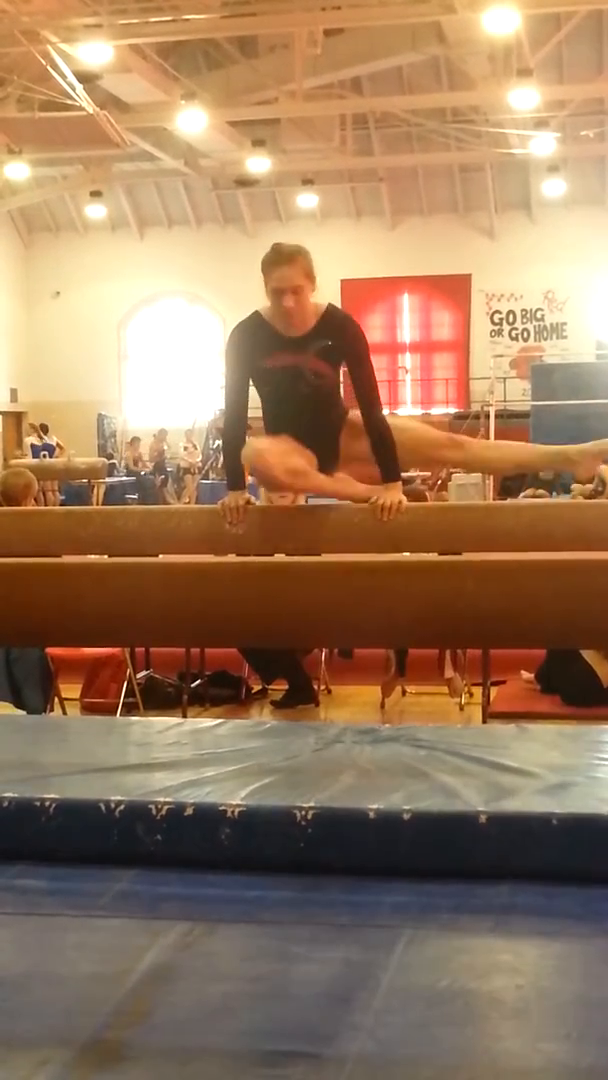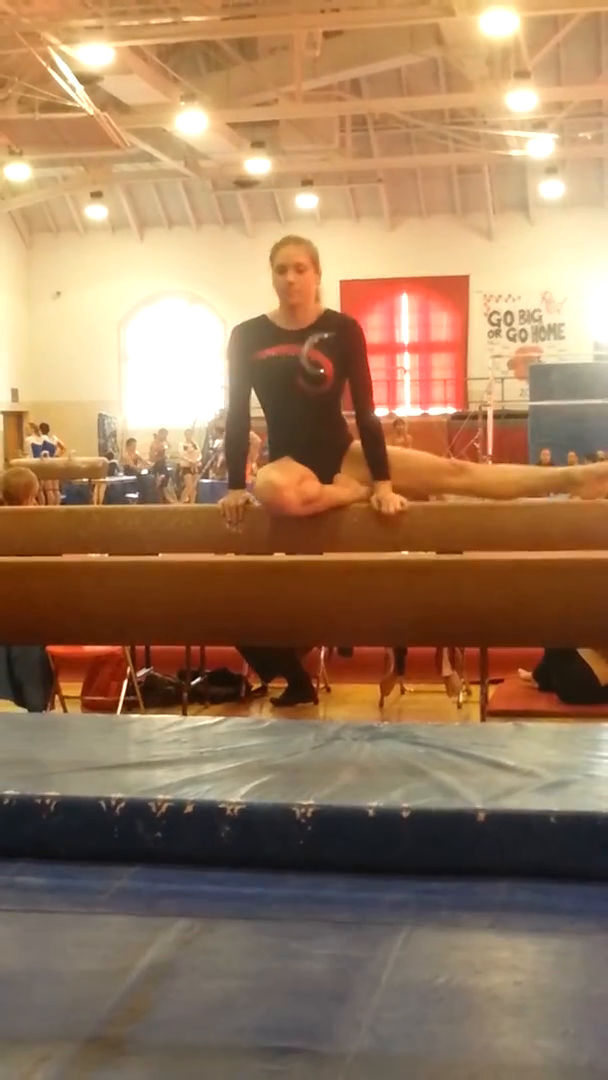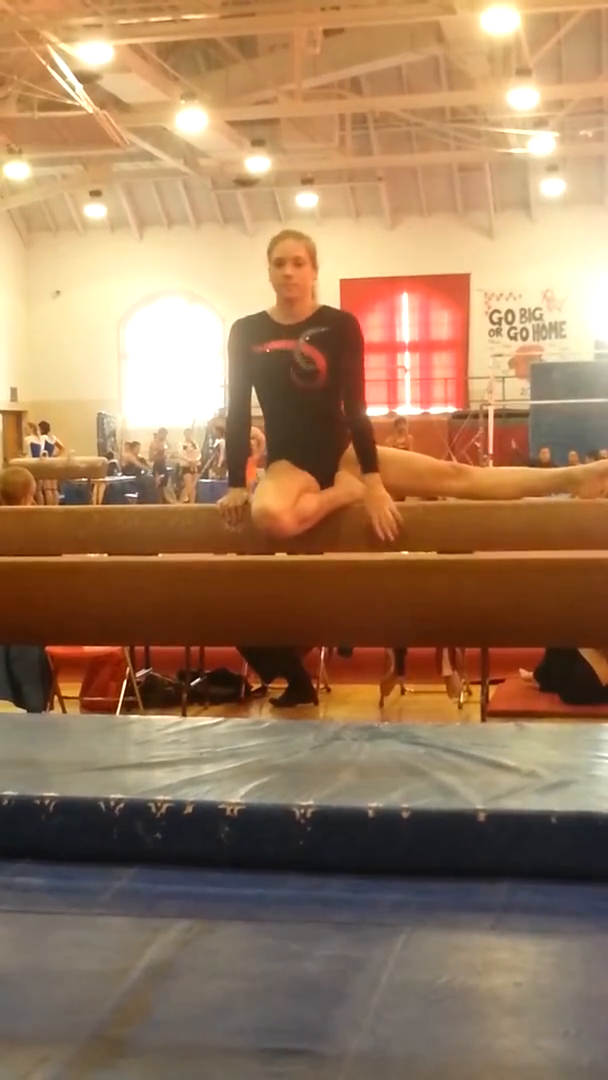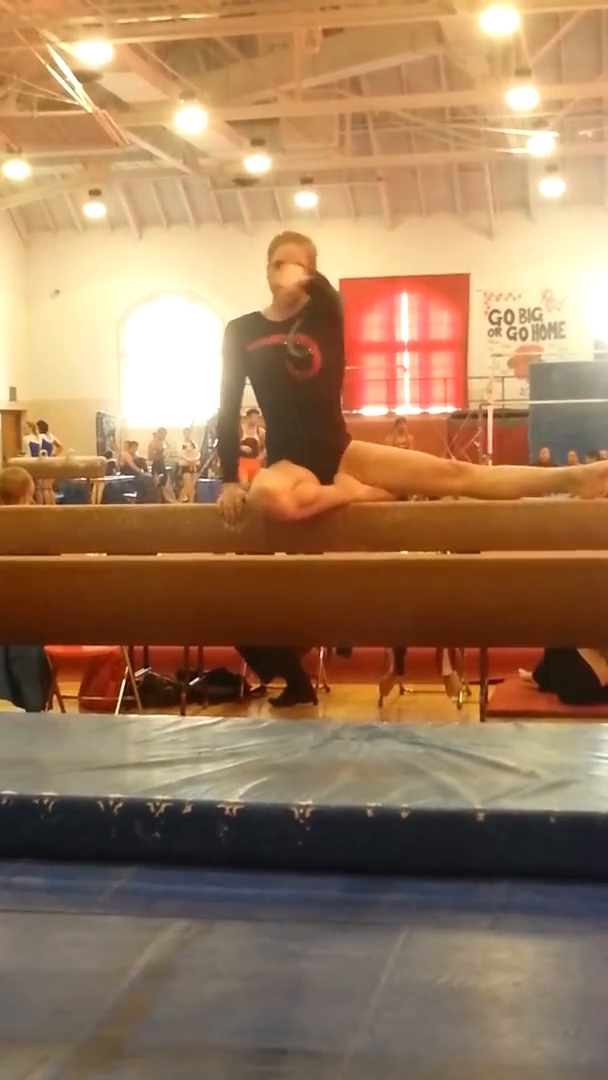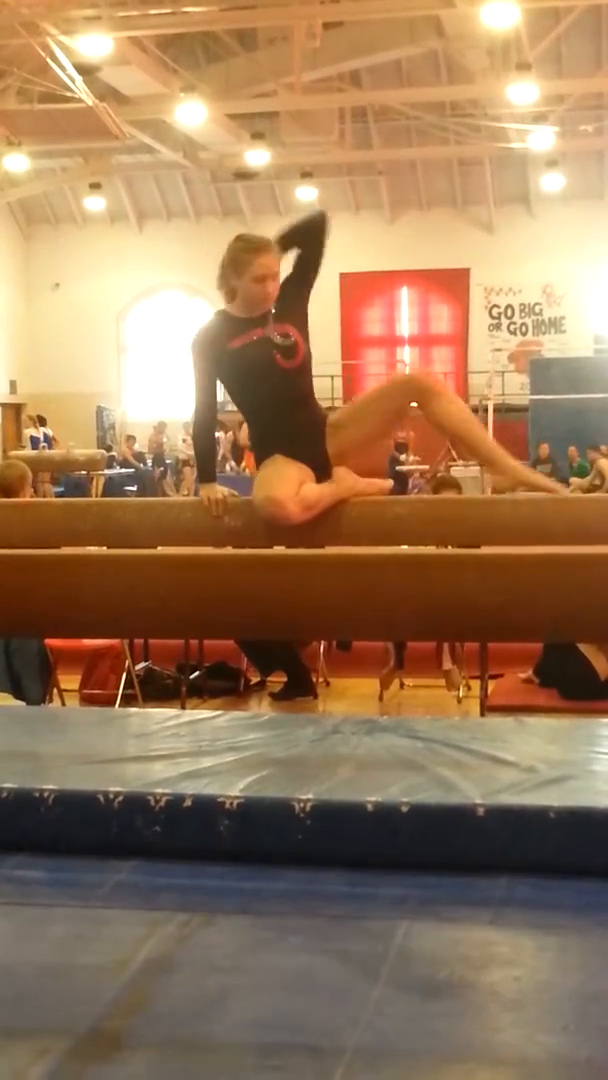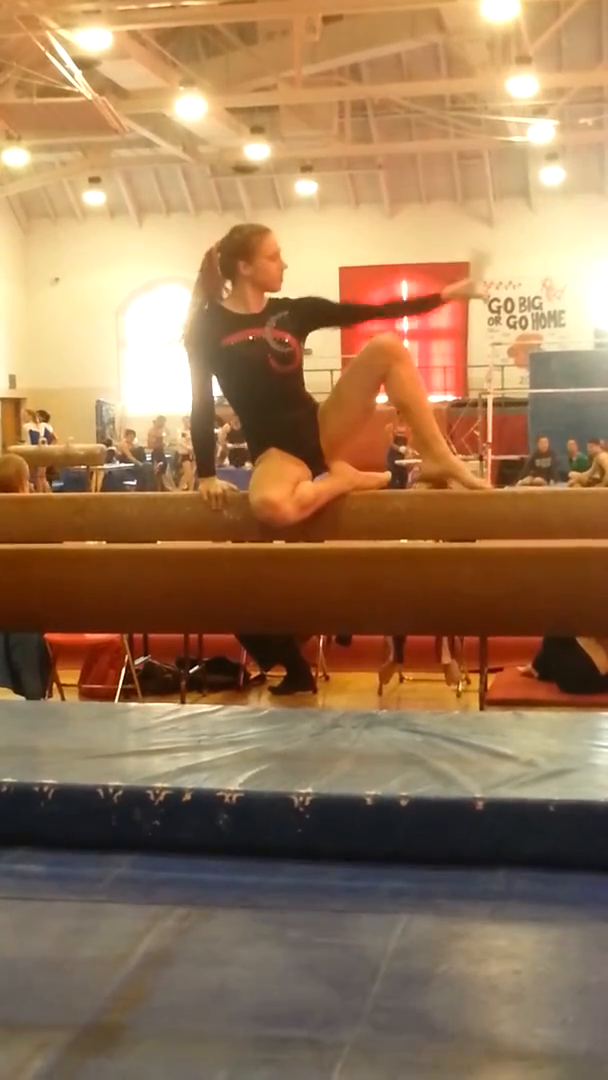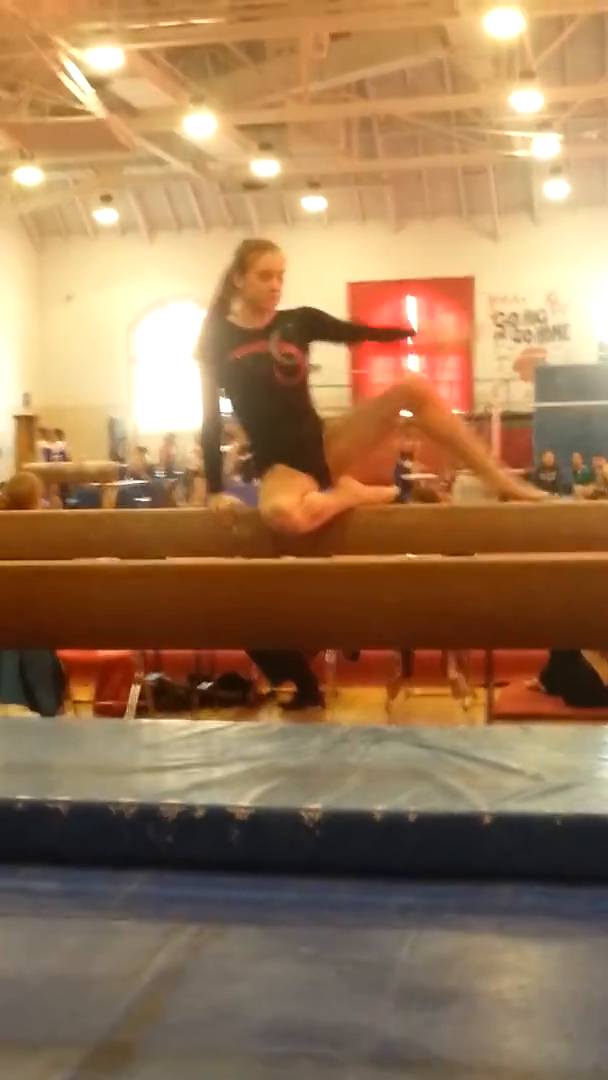
dt=0.4s
person 1, frame 1
left shoulder: (340, 326)
right shoulder: (247, 336)
left elbow: (371, 406)
right elbow: (234, 415)
left wrist: (392, 481)
right wrist: (235, 489)
left hip: (340, 430)
right hip: (291, 442)
left knee: (448, 445)
right knee: (256, 458)
left ankle: (570, 456)
right ankle: (361, 491)
person 1, frame 2
left shoulder: (343, 330)
right shoulder: (247, 337)
left elbow: (365, 411)
right elbow: (237, 415)
left wrist: (383, 481)
right wrist: (235, 486)
left hip: (342, 452)
right hip: (290, 461)
left knee: (454, 472)
right knee: (272, 490)
left ankle: (573, 478)
right ankle: (356, 492)
person 1, frame 3
left shoulder: (340, 325)
right shoulder: (246, 332)
left elbow: (355, 406)
right elbow: (238, 411)
left wrist: (375, 479)
right wrist: (236, 485)
left hip: (340, 451)
right hip: (288, 461)
left knee: (451, 474)
right knee: (271, 516)
left ankle: (573, 477)
right ankle: (348, 491)
person 1, frame 4
left shoulder: (324, 312)
right shoulder: (241, 331)
left elbow: (325, 293)
right elbow: (229, 409)
left wrist: (301, 278)
right wrist: (230, 482)
left hip: (338, 450)
right hip: (289, 460)
left knee: (453, 473)
right knee: (268, 495)
left ankle: (573, 478)
right ankle: (355, 492)
person 1, frame 5
left shoulder: (288, 301)
right shoulder: (211, 335)
left elbow: (318, 224)
right elbow: (204, 411)
left wrist: (272, 249)
right wrist: (207, 480)
left hip: (323, 434)
right hip: (280, 454)
left knee: (419, 381)
right knee: (277, 504)
left ankle: (514, 472)
right ankle: (346, 485)
person 1, frame 6
left shoulder: (293, 311)
right shoulder: (208, 327)
left elbow: (371, 313)
right elbow: (201, 403)
left wrist: (444, 295)
right wrist: (206, 475)
left hip: (321, 429)
right hip: (275, 450)
left knee: (387, 345)
right knee: (271, 506)
left ankle: (439, 458)
right ankle: (346, 479)
person 1, frame 7
left shoulder: (297, 322)
right shoulder: (217, 339)
left elbow: (357, 333)
right elbow: (210, 417)
left wrist: (415, 334)
right wrist: (216, 490)
left hip: (326, 446)
right hip: (281, 466)
left knee: (414, 388)
right knee: (282, 514)
left ankle: (498, 478)
right ankle: (351, 494)
